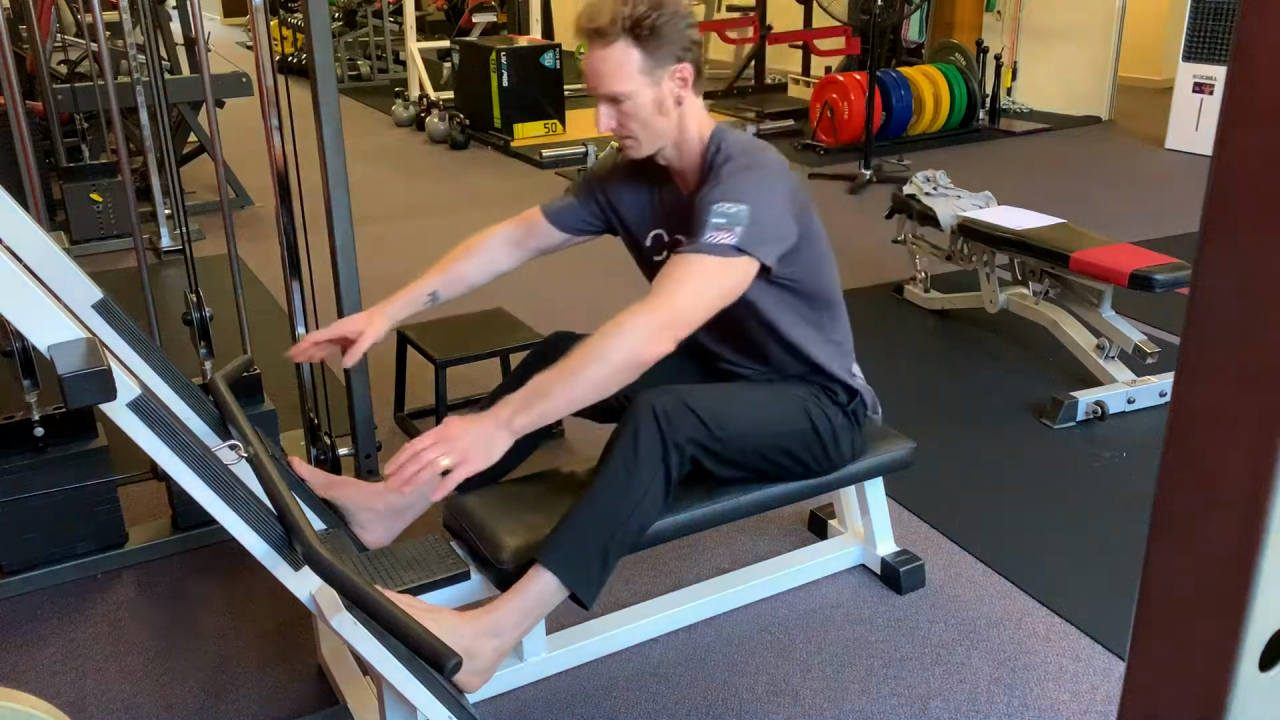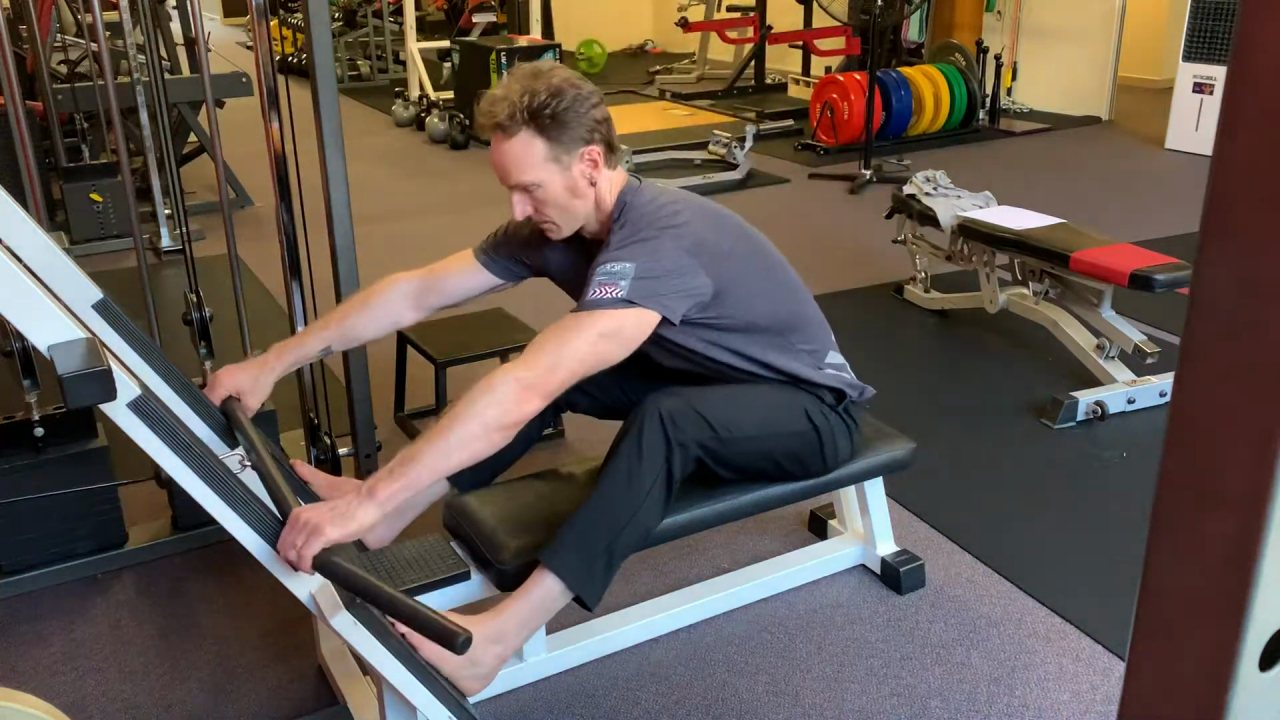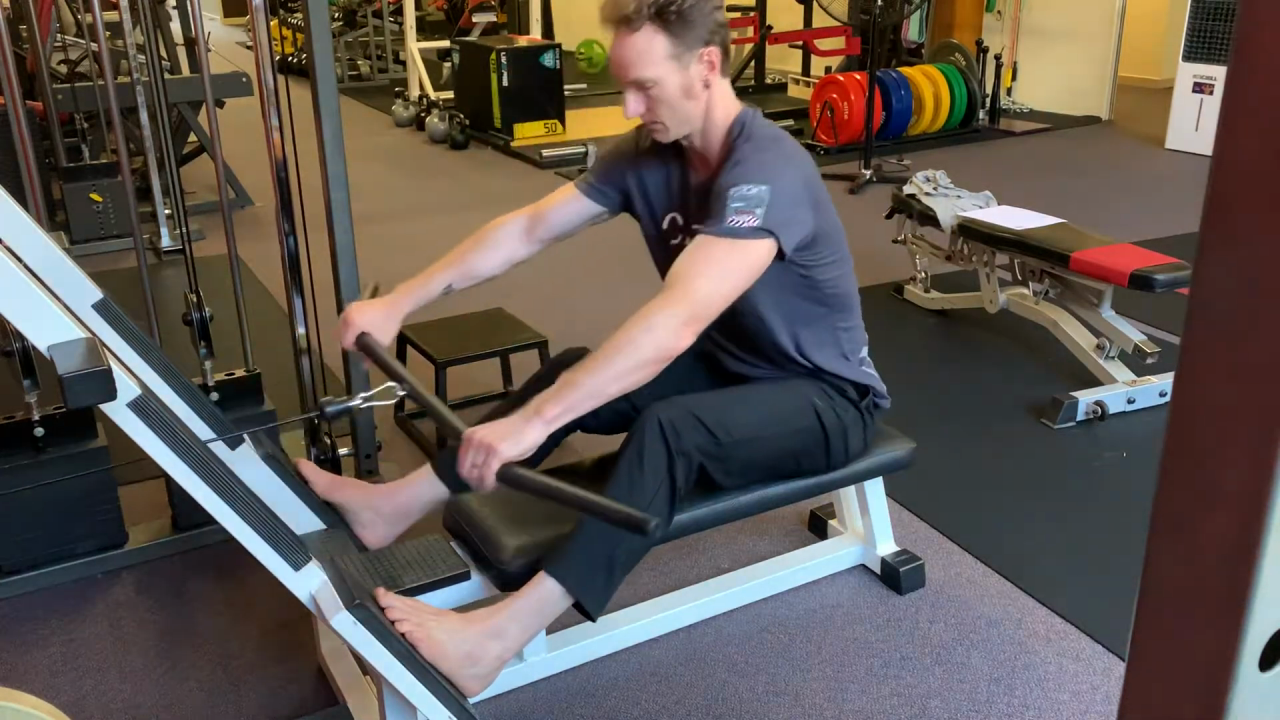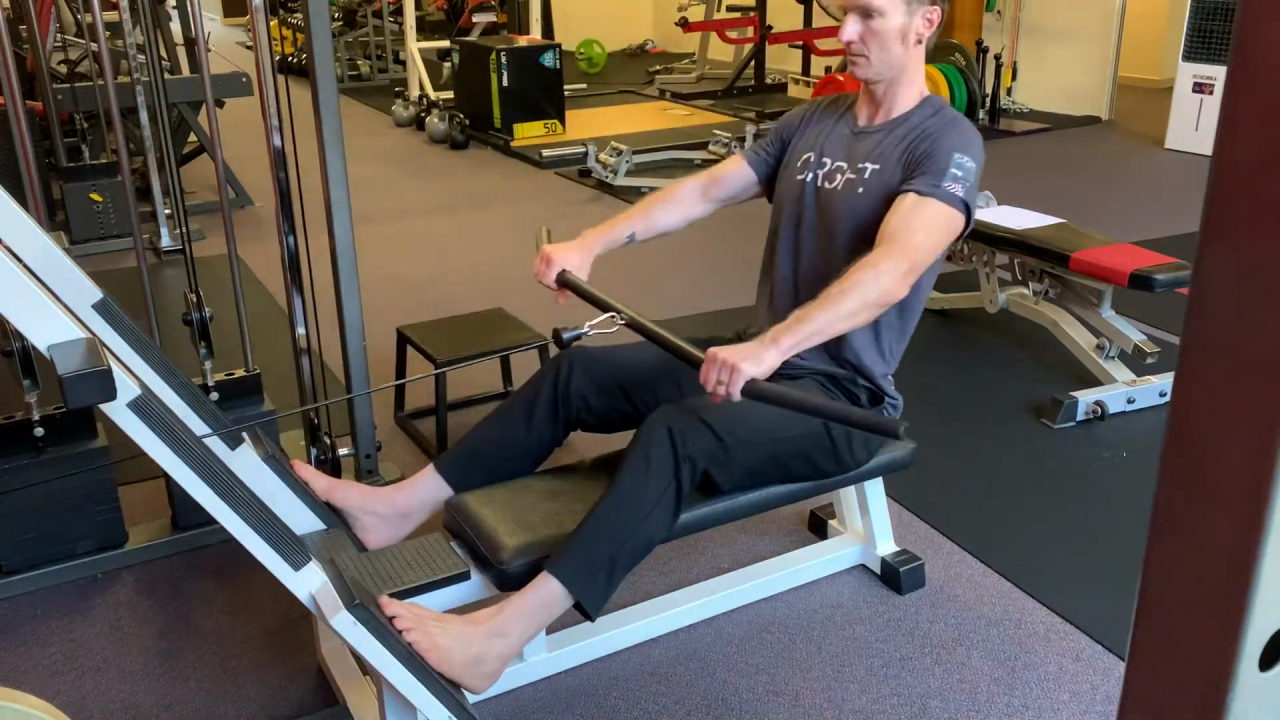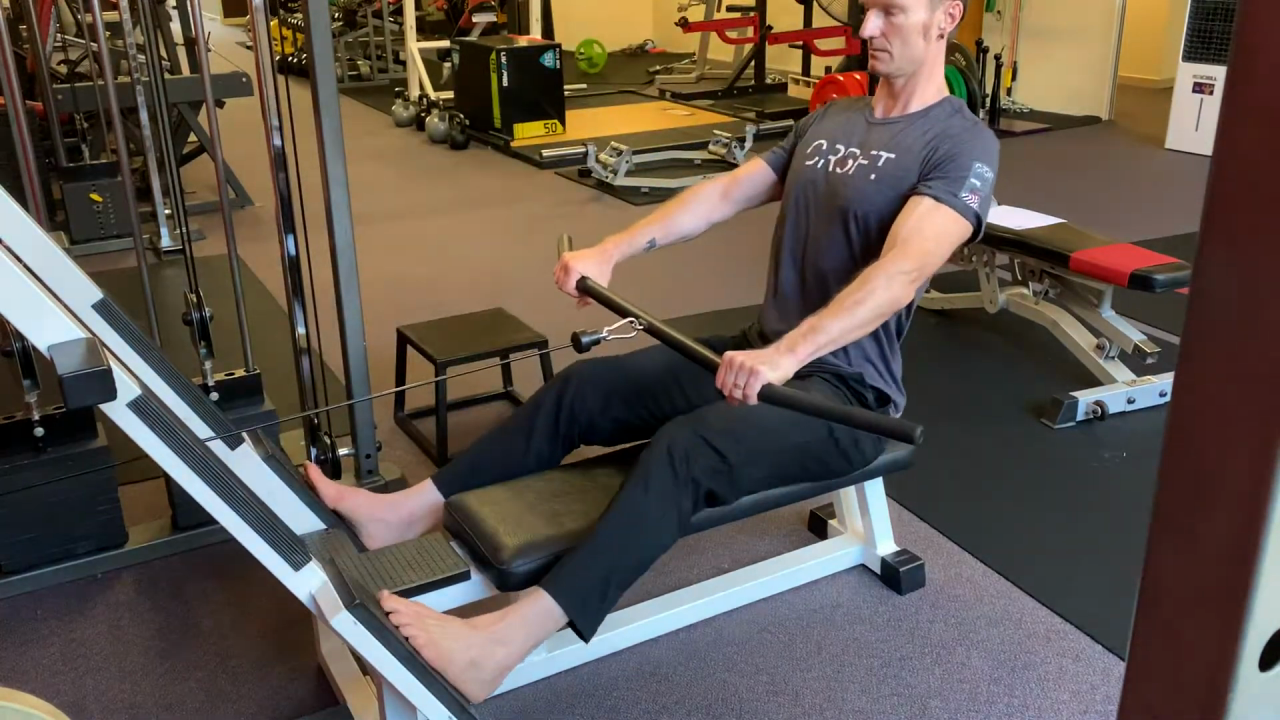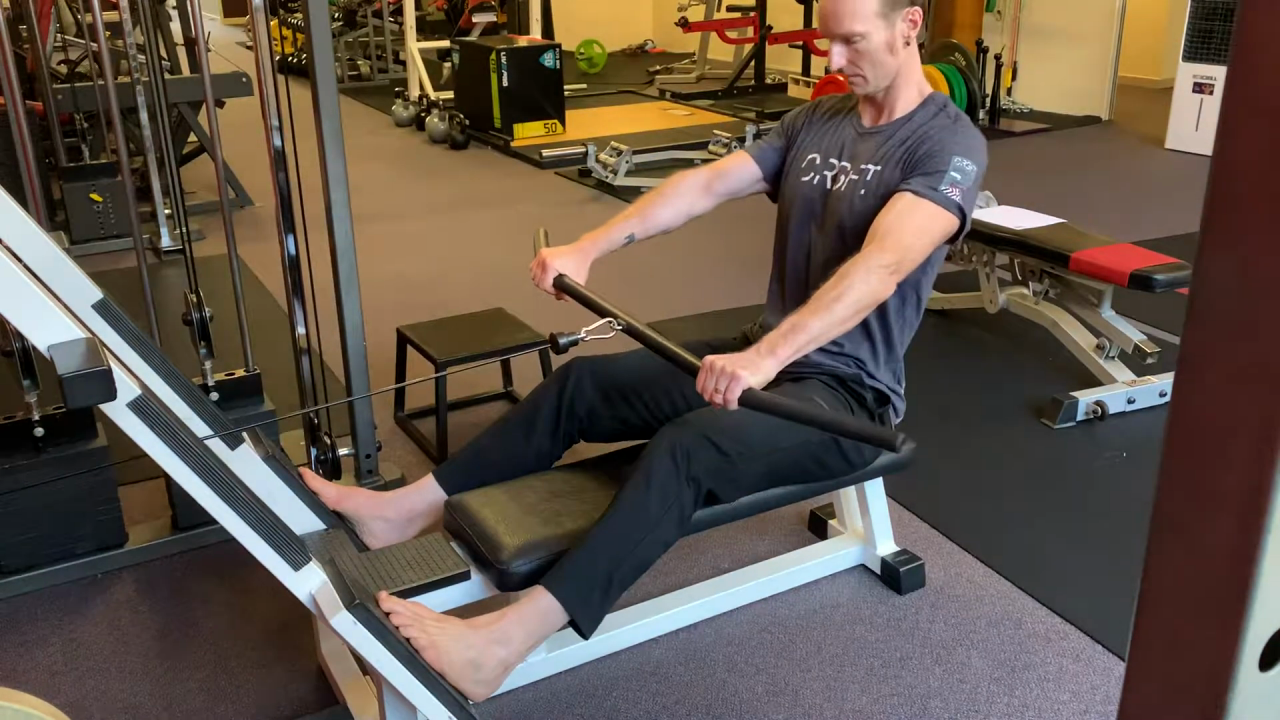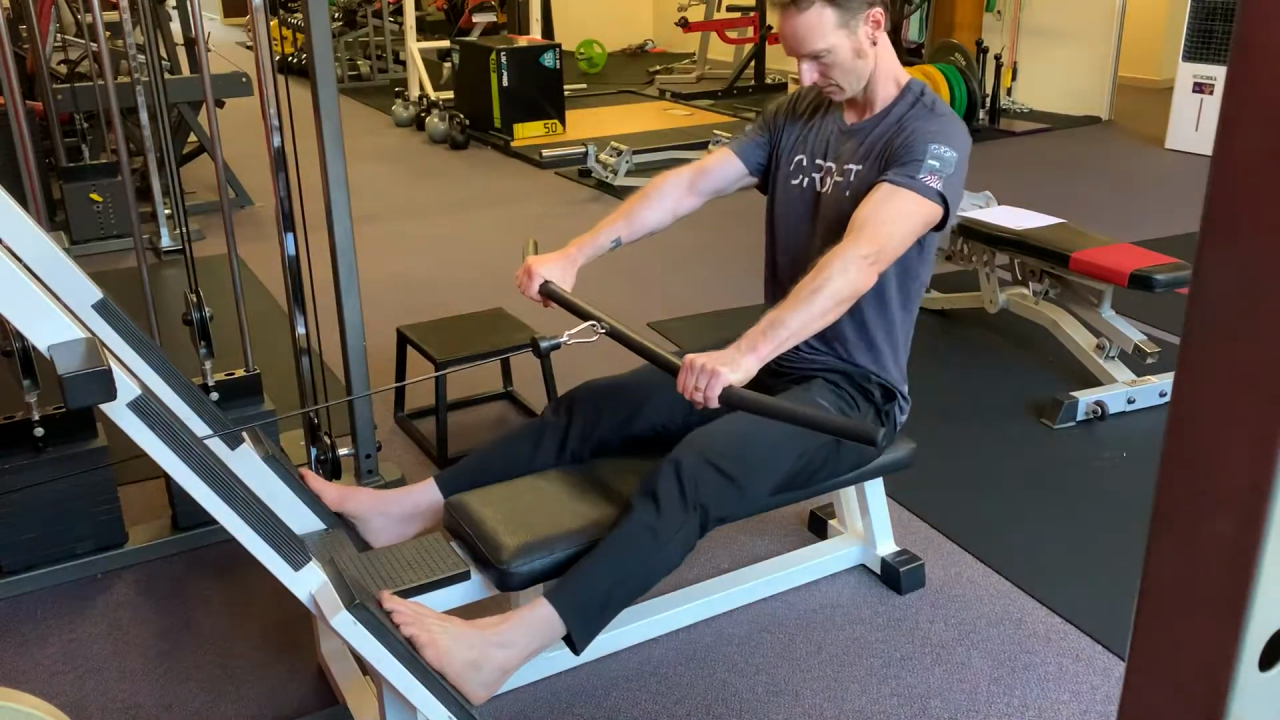
dt=0.7s
person 1, frame 1
left shoulder: (748, 183)
right shoulder: (630, 172)
left elbow: (657, 329)
right elbow: (514, 238)
left wrist: (501, 426)
right wrist: (387, 312)
left hip: (816, 405)
right hip: (723, 370)
left knee: (662, 415)
right knee: (563, 357)
left ankle: (493, 629)
right ankle: (388, 505)
person 1, frame 2
left shoulder: (656, 241)
right shoulder: (552, 224)
left elbow: (521, 394)
right elbow: (415, 293)
left wrist: (367, 500)
right wrist: (271, 364)
left hip: (809, 406)
right hip: (716, 370)
left knee: (668, 420)
right knee: (548, 370)
left ankle: (492, 638)
right ankle: (393, 513)
person 1, frame 3
left shoulder: (762, 172)
right shoulder: (654, 147)
left elbow: (673, 321)
right elbow: (530, 225)
left wrist: (528, 424)
right wrist: (404, 299)
left hip: (826, 395)
right hip: (728, 363)
left knee: (670, 429)
right knee: (573, 374)
left ankle: (499, 635)
right ankle: (396, 504)
person 1, frame 4
left shoulder: (944, 143)
right shoulder: (814, 121)
left elbow: (889, 272)
right elbow: (704, 191)
left wrist: (766, 348)
right wrist: (589, 245)
left hip: (844, 396)
right hip: (771, 357)
left knee: (678, 432)
right knee: (578, 373)
left ankle: (500, 636)
right ankle: (402, 506)
person 1, frame 5
left shoulder: (960, 145)
right shoulder: (831, 119)
left elbow: (898, 274)
right elbow: (725, 193)
left wrist: (784, 358)
right wrist: (609, 252)
left hip: (847, 391)
right hip: (763, 353)
left knee: (684, 451)
right knee: (581, 390)
left ankle: (503, 641)
right ankle: (405, 511)
person 1, frame 6
left shoulder: (946, 145)
right shoulder: (816, 120)
left elbow: (878, 269)
right elbow: (706, 184)
left wrist: (763, 358)
right wrist: (587, 247)
left hip: (848, 392)
right hip: (771, 356)
left knee: (686, 449)
right knee: (582, 384)
left ankle: (503, 642)
right ankle: (408, 508)
person 1, frame 7
left shoulder: (931, 135)
right shoulder: (797, 114)
left elbow: (860, 261)
right elbow: (691, 184)
left wrist: (745, 354)
right wrist: (573, 256)
left hip: (853, 389)
right hip: (774, 359)
left knee: (693, 472)
right knee: (591, 409)
left ankle: (508, 644)
right ankle: (408, 509)
